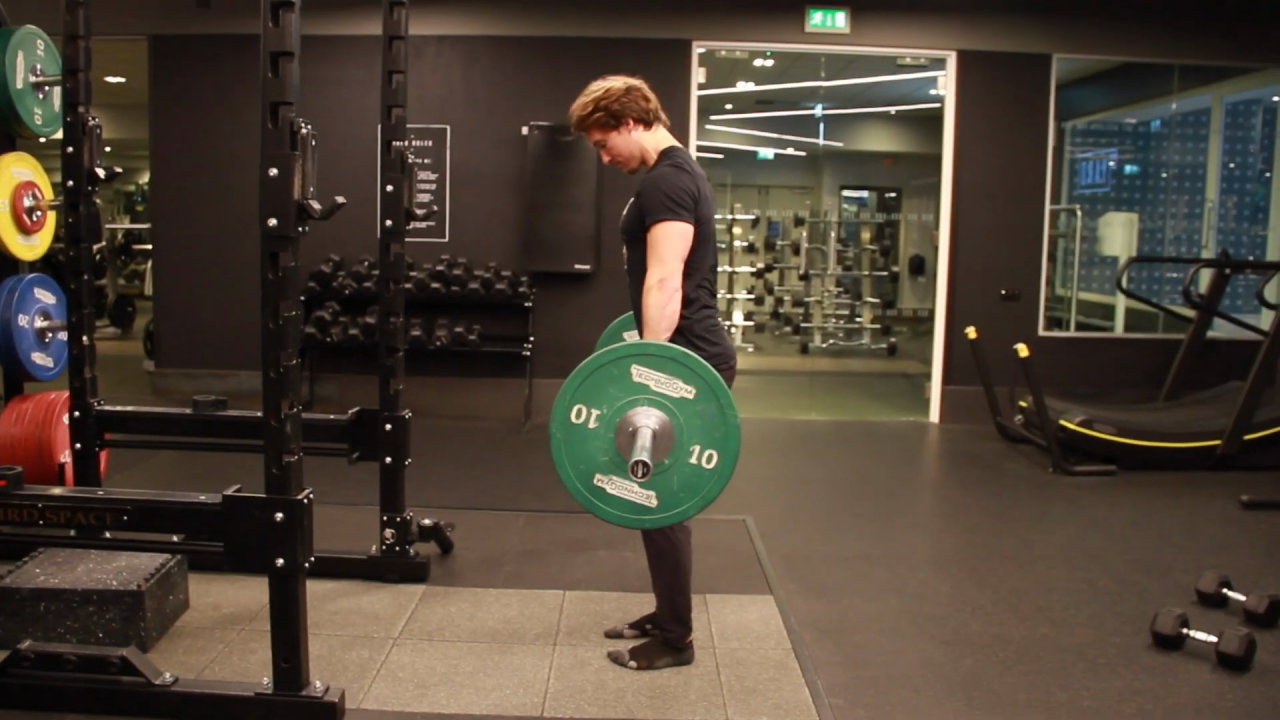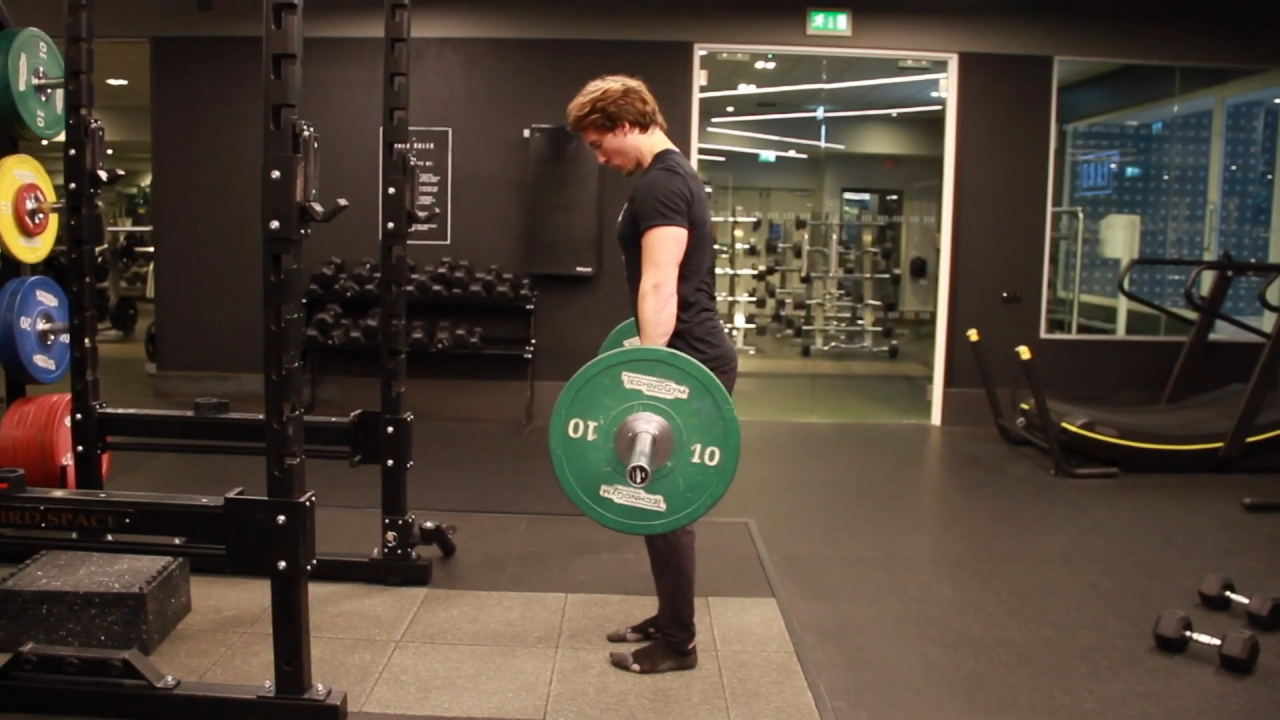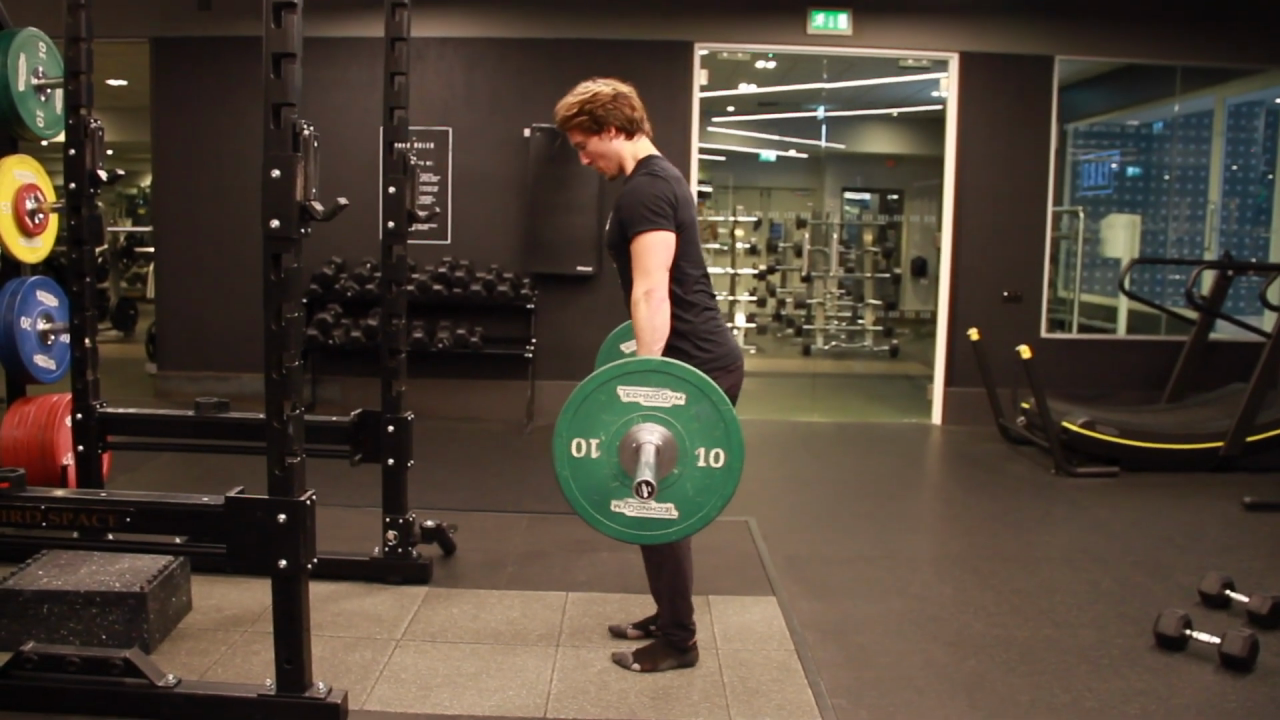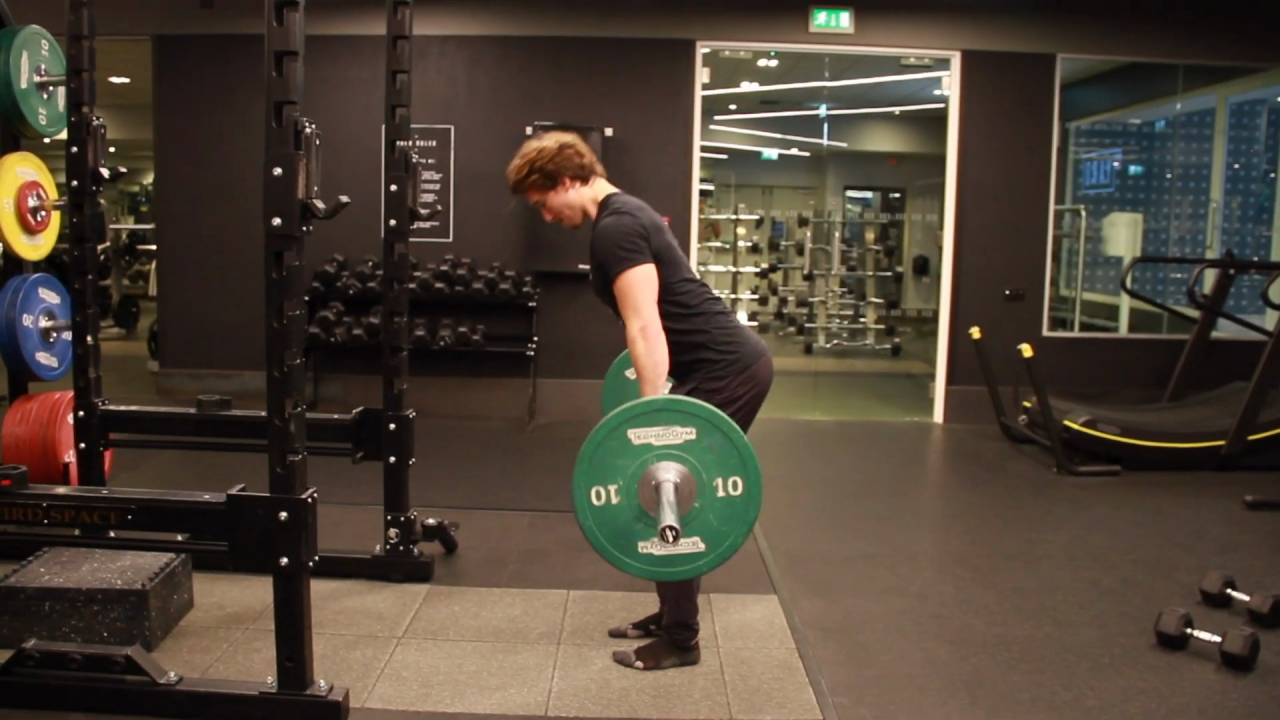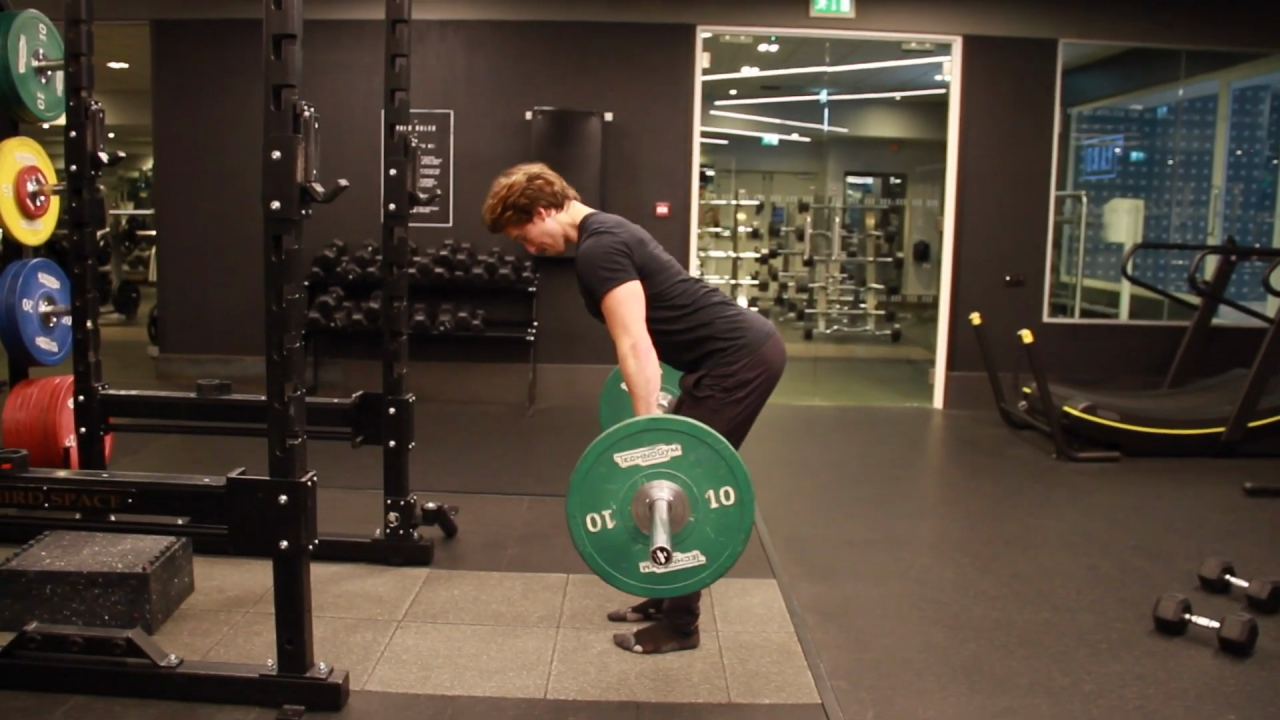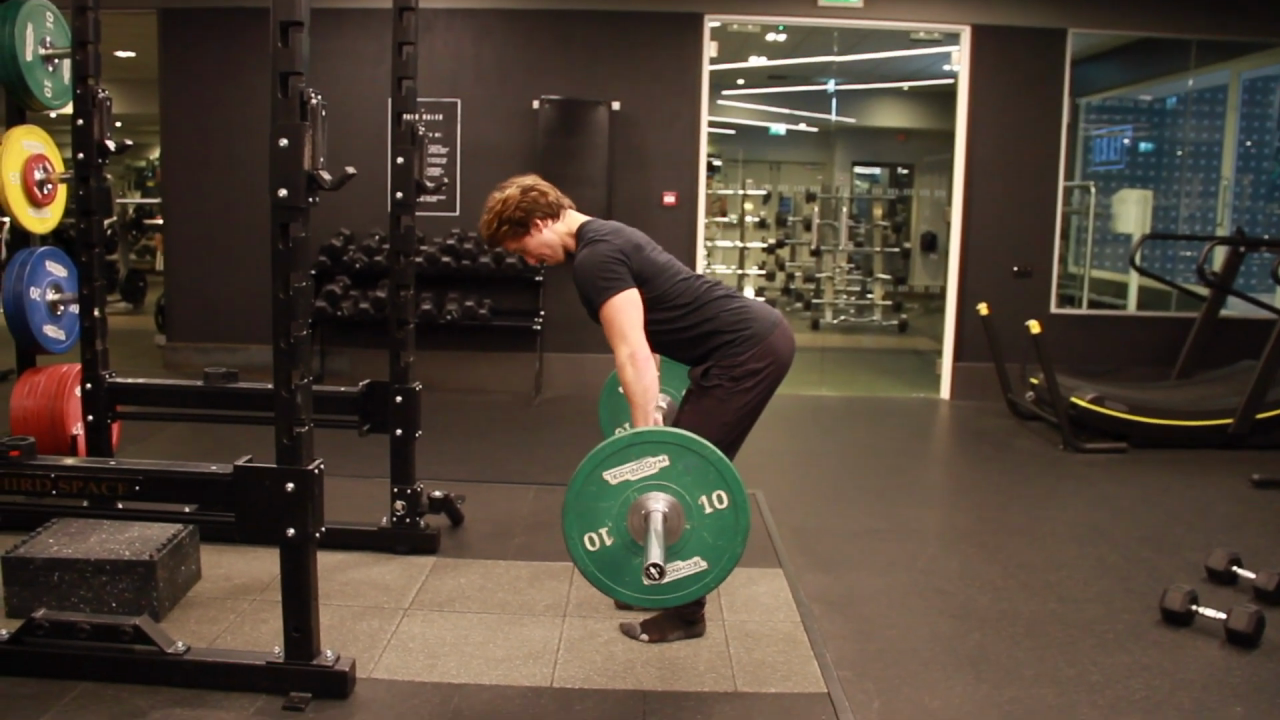
dt=0.5s
person 1, frame 1
left shoulder: (665, 180)
right shoulder: (677, 173)
left elbow: (665, 282)
right hip: (691, 357)
left ankle: (674, 638)
right ankle: (666, 615)
person 1, frame 2
left shoulder: (660, 183)
right shoulder: (673, 175)
left elbow: (660, 287)
left hip: (688, 368)
right hip: (695, 361)
left ankle: (676, 642)
right ankle: (669, 619)
person 1, frame 3
left shoulder: (643, 189)
right shoulder: (657, 179)
left elbow: (652, 293)
left hip: (696, 369)
right hip: (702, 361)
left knee: (656, 499)
right knee: (659, 495)
left ankle: (676, 641)
right ankle: (669, 617)
person 1, frame 4
left shoulder: (614, 229)
right shoulder: (625, 214)
left elbow: (645, 328)
left hip: (727, 371)
right hip: (728, 362)
left ankle: (680, 640)
right ankle: (671, 615)
person 1, frame 5
left shoulder: (596, 251)
right shoulder: (606, 233)
left elbow: (635, 344)
right elbow: (642, 335)
right wrist: (652, 416)
left hip: (740, 358)
right hip: (747, 347)
left ankle: (678, 624)
right ankle: (668, 597)
person 1, frame 6
left shoulder: (594, 259)
right shoulder: (605, 237)
left elbow: (632, 353)
right elbow: (644, 337)
right wrist: (652, 411)
left hip: (748, 350)
right hip: (757, 336)
left ankle: (685, 613)
